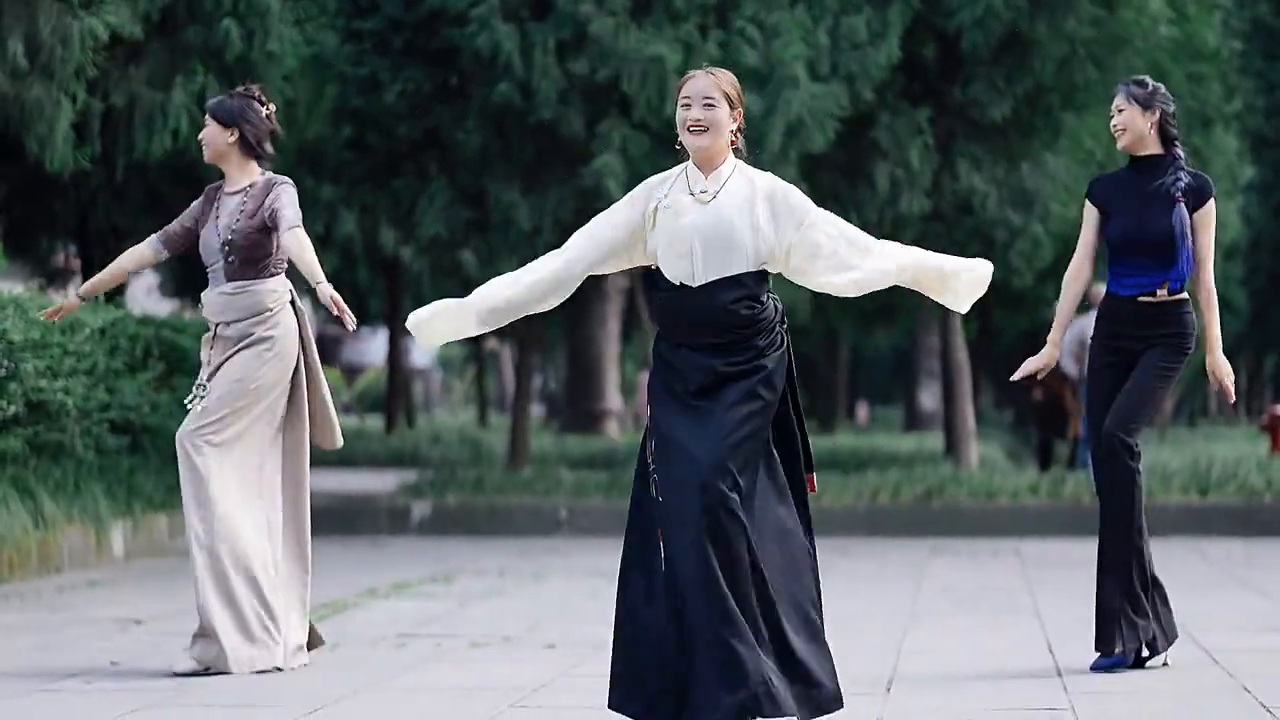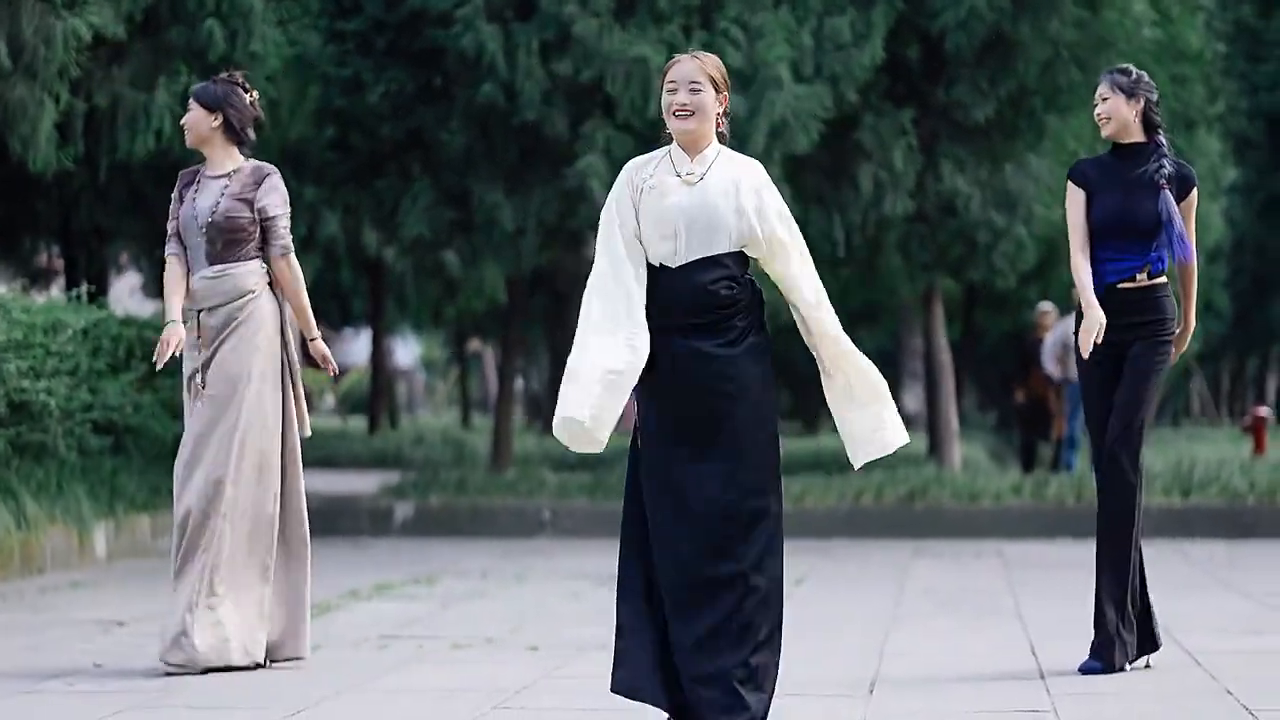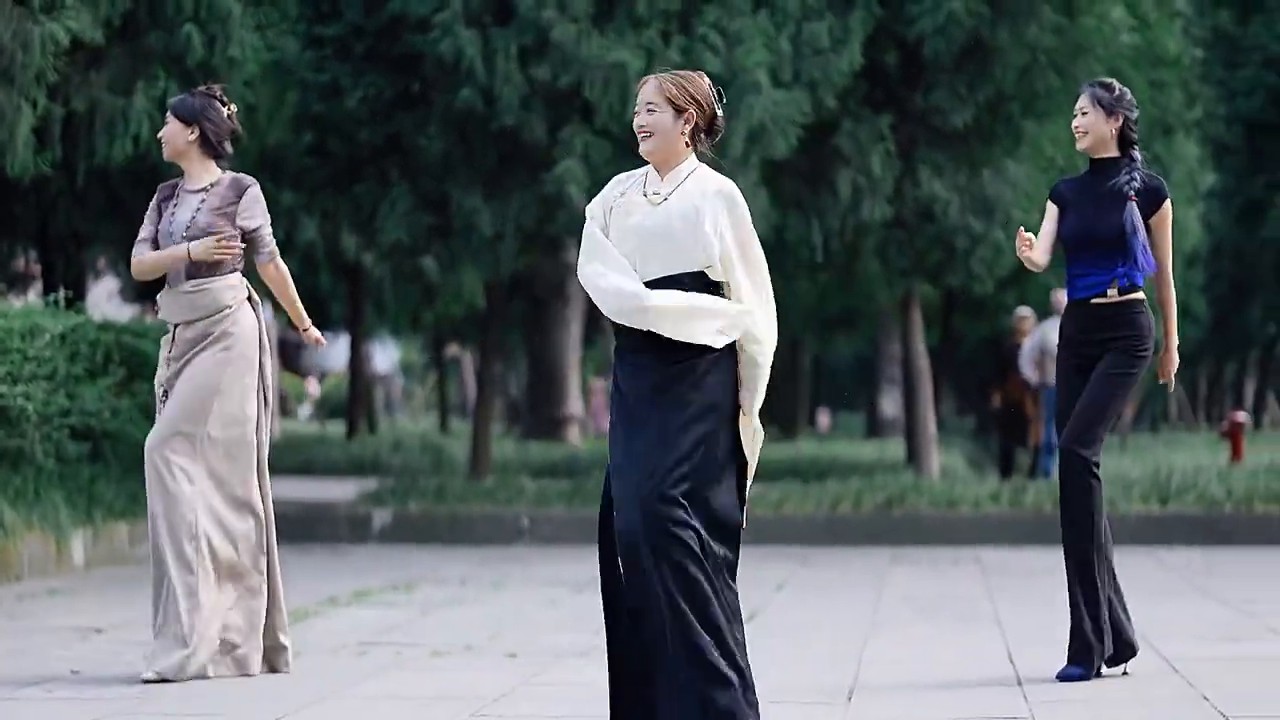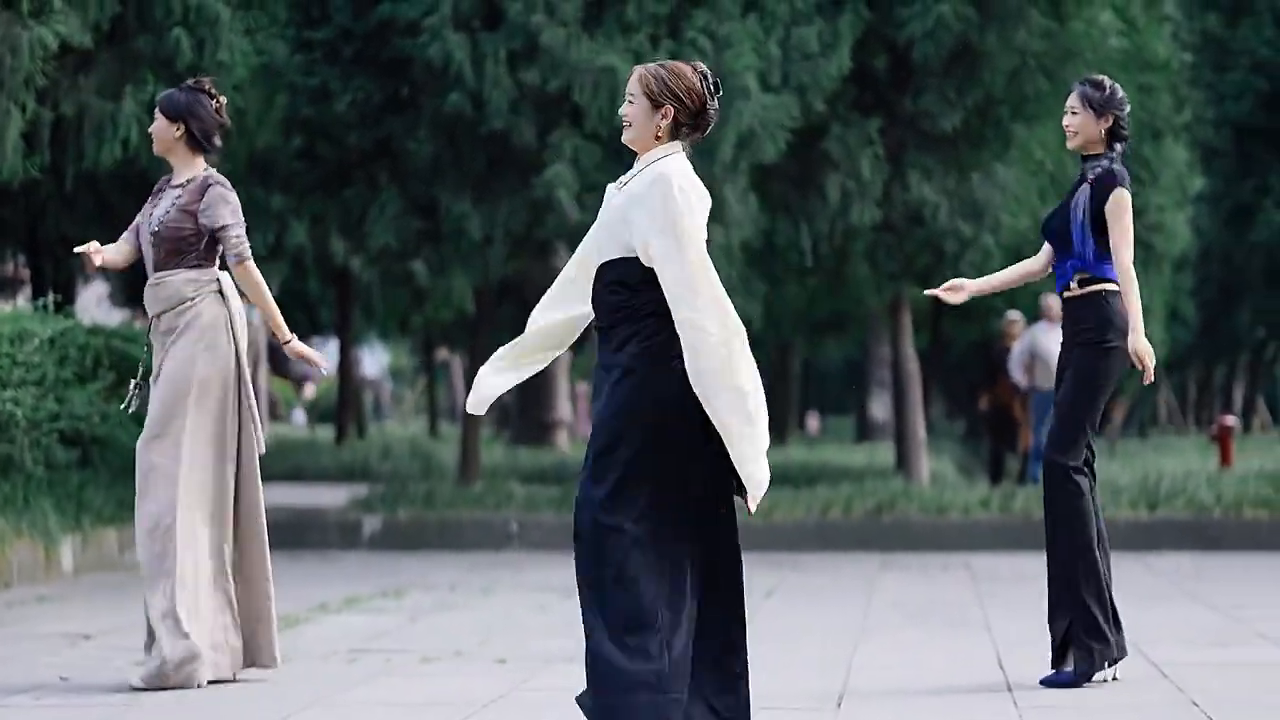
dt=0.2s
person 1, frame 1
left shoulder: (764, 193)
right shoulder: (654, 195)
left elbow: (843, 249)
right elbow: (574, 258)
left wrist: (929, 267)
right wrist: (475, 307)
left hip: (745, 366)
right hip: (680, 368)
left knee: (715, 498)
right knee: (683, 513)
person 1, frame 2
left shoulder: (747, 176)
right shoulder: (637, 177)
left elbow: (794, 271)
right elbow: (614, 274)
left wrist: (839, 358)
right wrist: (596, 375)
left hip: (733, 352)
right hip: (665, 356)
left knee: (733, 503)
right knee: (670, 506)
person 1, frame 3
left shoulder: (719, 195)
right shoulder: (614, 196)
left elbow: (751, 301)
right elbow: (600, 276)
left wrist: (746, 400)
right wrist: (680, 312)
left hip: (701, 375)
right hip: (641, 372)
left knee: (668, 516)
right knee: (637, 524)
person 1, frame 4
left shoulder: (670, 182)
right shoulder: (636, 184)
left elbow: (691, 285)
right elbow: (582, 279)
left wrist: (720, 393)
right wrist: (514, 357)
left hip: (651, 358)
right hip: (633, 359)
left knee: (618, 509)
right knee: (662, 520)
person 2, frame 1
left shoulder: (1194, 186)
right shoulder: (1105, 188)
left elbow: (1204, 270)
right elbow: (1080, 266)
left wrist: (1213, 348)
right wrist: (1053, 342)
left hip: (1167, 333)
right hip: (1113, 330)
left knee: (1117, 441)
right knee: (1106, 460)
left ankle: (1128, 626)
right ankle: (1148, 620)
person 2, frame 2
left shoulder: (1176, 174)
right shoulder: (1085, 173)
left elbow: (1186, 255)
right elbow: (1078, 250)
left wrist: (1187, 319)
right wrist: (1089, 309)
left hip: (1149, 318)
right hip: (1099, 319)
left knee: (1121, 446)
right knee: (1107, 460)
left ankle: (1115, 635)
right ankle: (1132, 629)
person 2, frame 3
left shoulder: (1149, 188)
right shoulder: (1066, 191)
left elbow: (1164, 272)
right elbow: (1042, 253)
left wrist: (1171, 342)
right wrist: (1027, 253)
left hip: (1126, 333)
right hip: (1076, 334)
left knee: (1077, 452)
right knee: (1074, 462)
left ankle: (1093, 640)
right ankle: (1109, 634)
person 2, frame 4
left shoulder: (1111, 178)
right shoulder: (1085, 183)
left elbow: (1124, 260)
right elbow: (1043, 261)
left wrist: (1137, 330)
right wrist: (975, 286)
left hip: (1100, 328)
right hip: (1080, 331)
left knee: (1062, 459)
right knee: (1072, 467)
left ankle: (1086, 642)
right ankle: (1097, 638)
person 3, frame 1
left shoulder: (278, 191)
right shoulder: (213, 199)
left elbow: (297, 237)
right elbow: (155, 248)
left wrist: (323, 285)
right wrist: (83, 293)
left hip: (267, 336)
right hip: (228, 341)
left knee: (204, 447)
right knee: (253, 481)
left ankle: (241, 637)
right ankle: (272, 631)
person 3, frame 2
left shoulder: (264, 177)
right shoulder: (187, 183)
left elbow: (282, 257)
right elbow: (175, 259)
left wrist: (312, 333)
right wrist: (173, 323)
left hip: (253, 324)
right hip: (206, 330)
left knee: (232, 461)
right knee: (215, 463)
left ankle: (219, 630)
right ankle: (261, 623)
person 3, frame 3
left shoulder: (242, 190)
right shoulder: (165, 196)
left elbow: (269, 263)
right elbow: (140, 264)
left wrist: (304, 323)
right wrist: (189, 253)
left hip: (228, 336)
right hip: (183, 342)
left knee: (171, 457)
right knee: (212, 481)
left ankle: (205, 642)
right ankle: (235, 637)
person 3, frame 4
left shoulder: (213, 188)
right shoulder: (169, 189)
left elbow: (241, 264)
right elbow: (124, 251)
left wrist: (285, 337)
right wrist: (99, 253)
left hip: (201, 327)
right hip: (177, 333)
left knee: (175, 469)
right knee: (207, 480)
left ankle: (186, 647)
right ankle: (226, 637)
